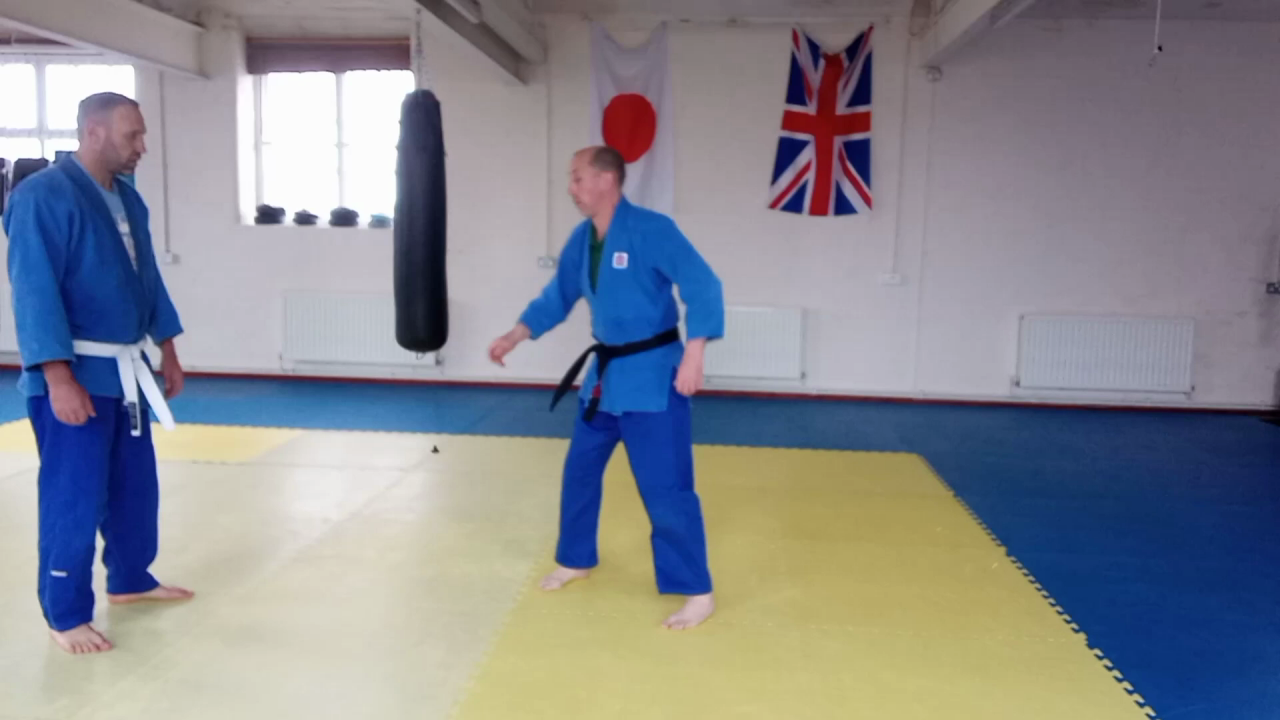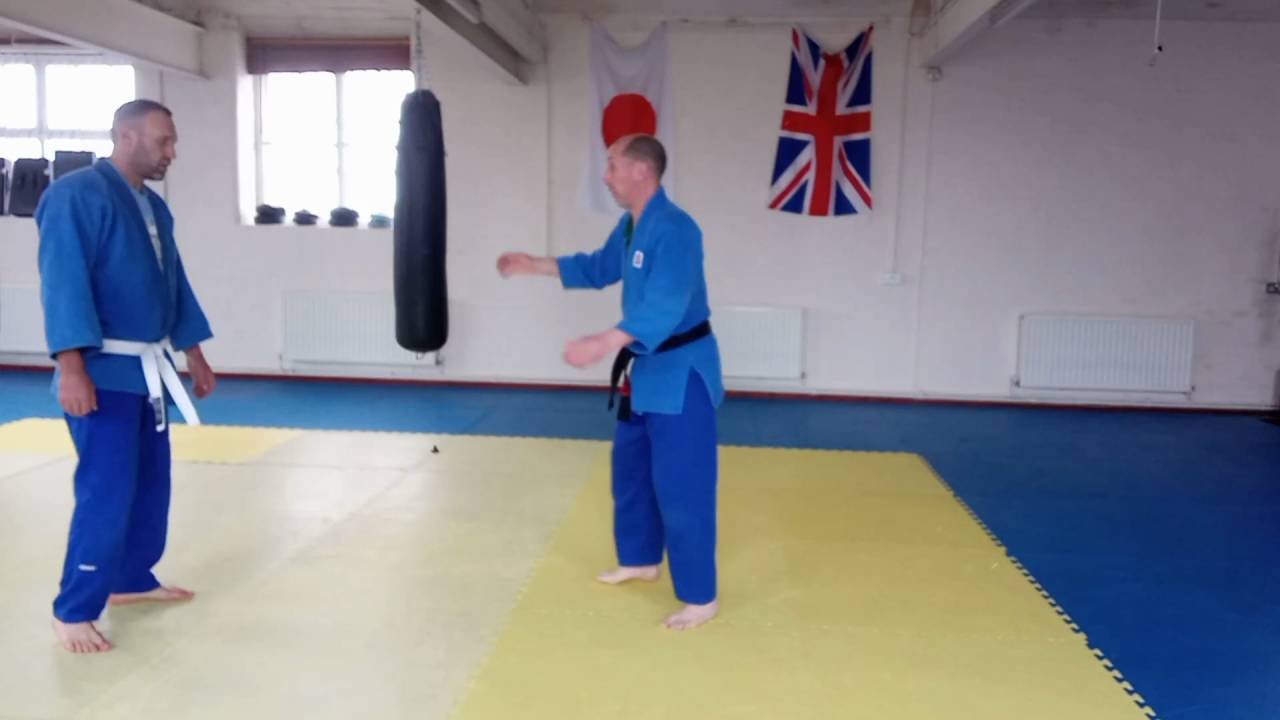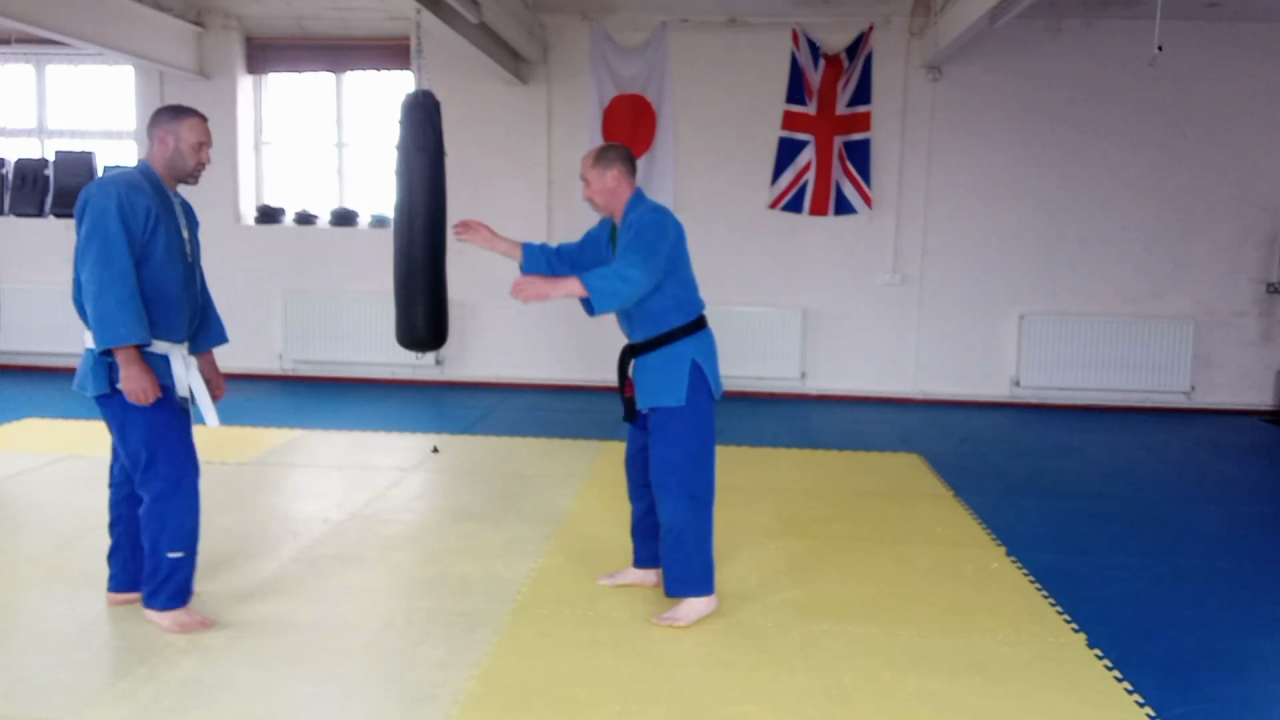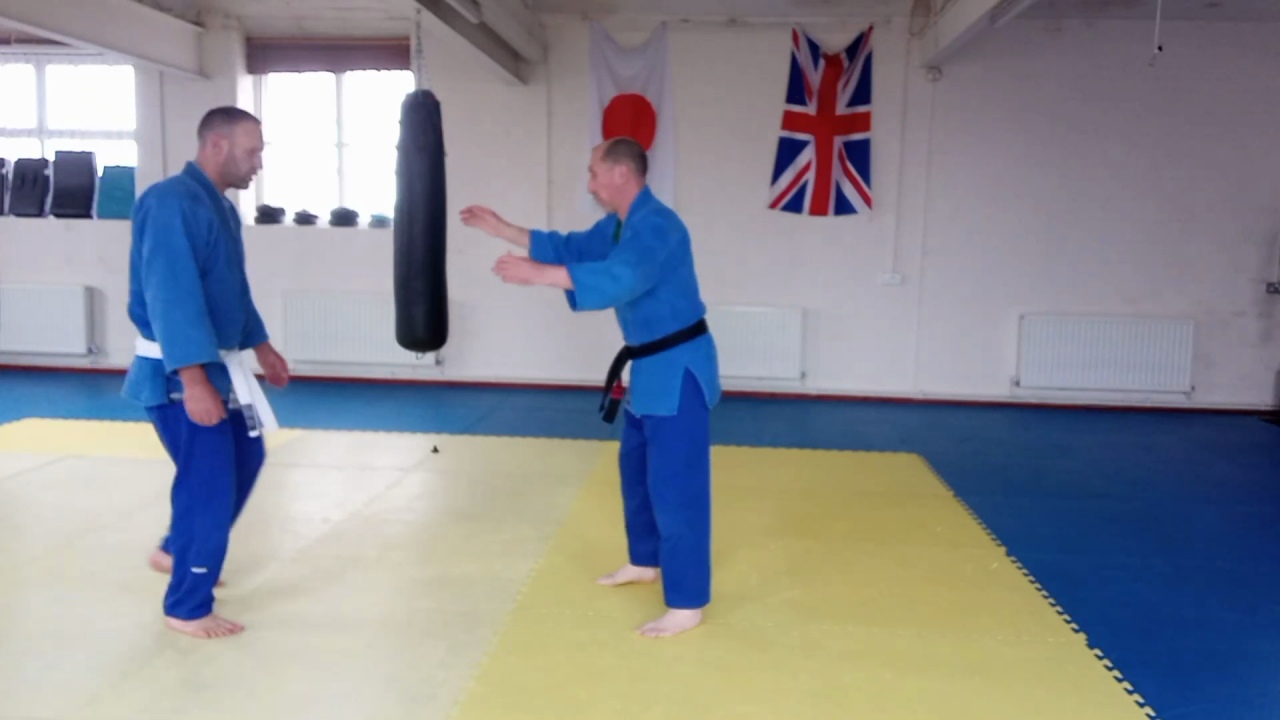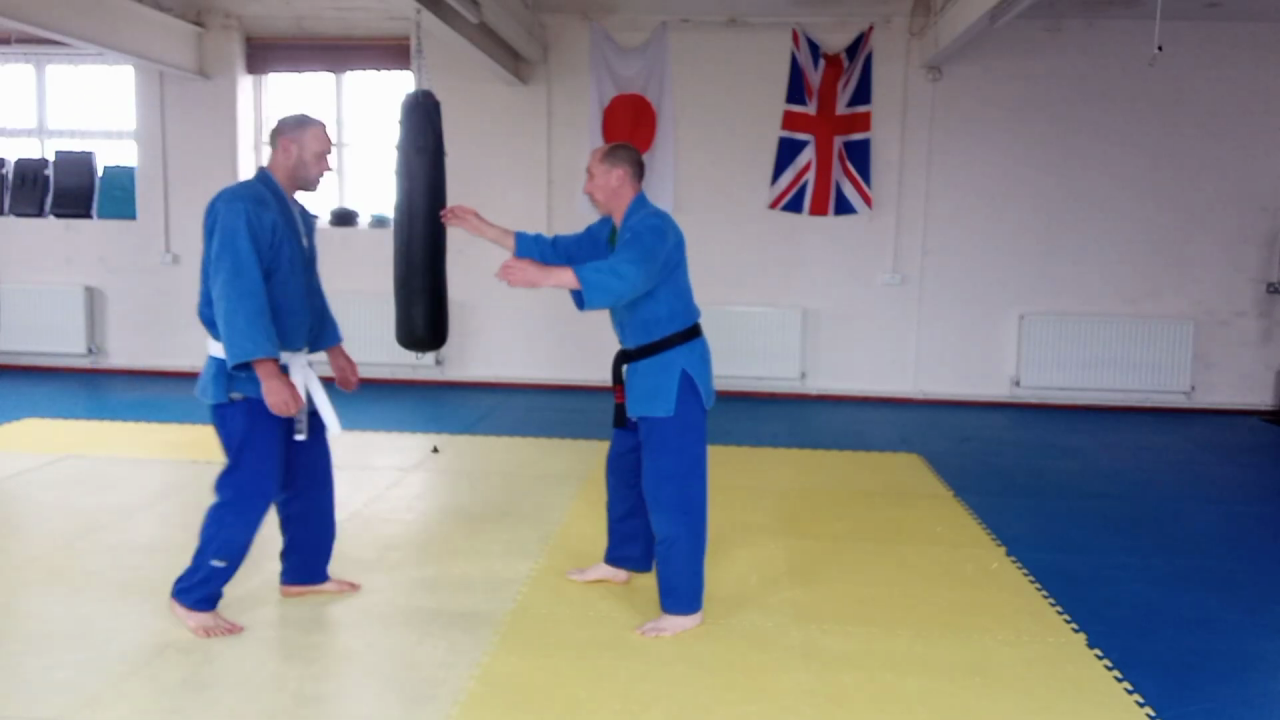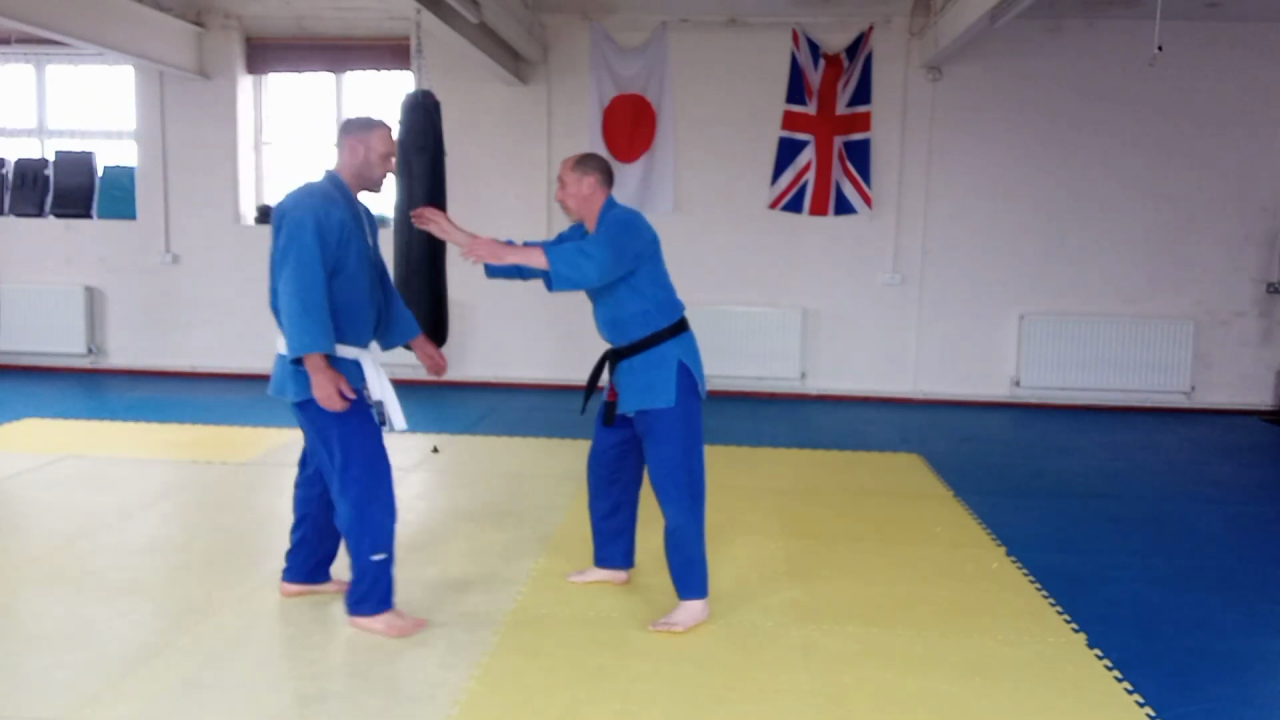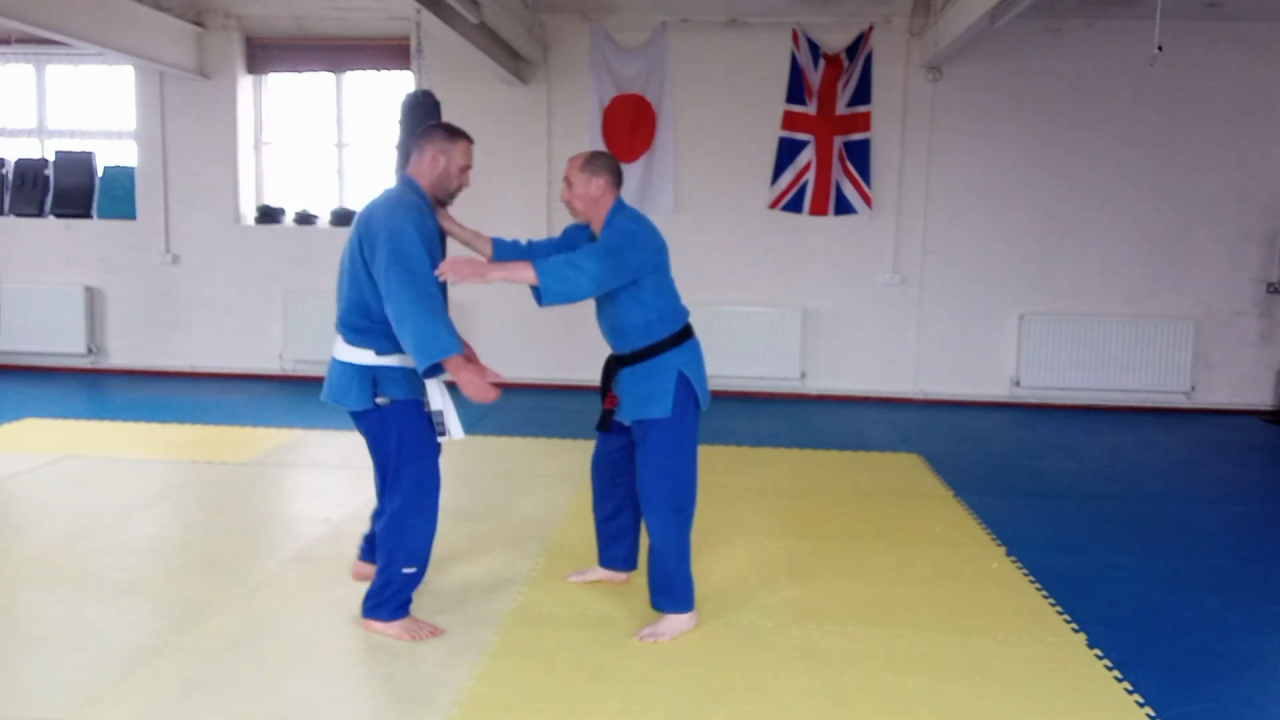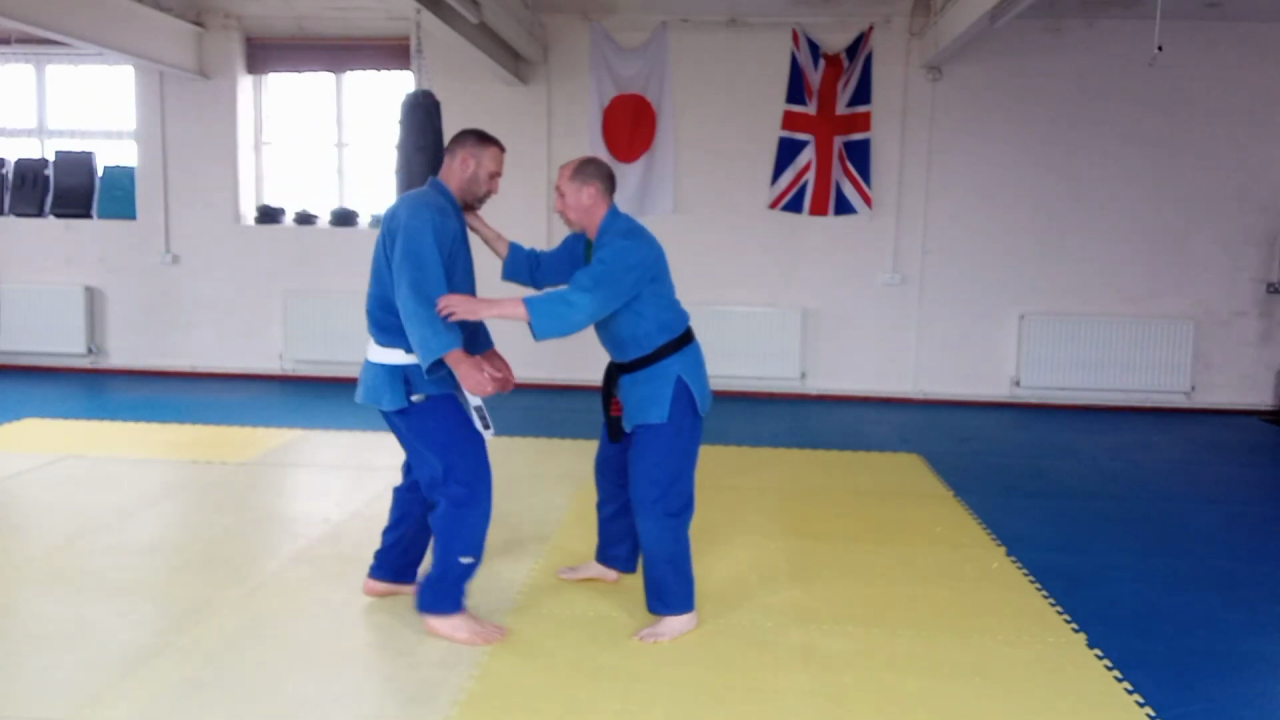
dt=0.4s
person 1, frame 1
left shoulder: (127, 198)
left elbow: (147, 278)
left wrist: (166, 350)
right wrist: (58, 377)
left hip: (123, 368)
right hip: (73, 373)
left knee: (136, 482)
right knee: (74, 495)
left ankle: (131, 580)
right ankle: (66, 615)
person 1, frame 2
left shoulder: (153, 205)
right shoulder: (76, 195)
left elbow: (173, 284)
right elbow: (63, 286)
left wrist: (194, 353)
right wrist: (71, 367)
left hip: (146, 366)
right hip: (99, 369)
left knee: (149, 482)
right knee: (108, 490)
left ankle: (132, 580)
right ankle: (73, 611)
person 1, frame 3
left shoulder: (179, 208)
right shoulder: (116, 195)
left elbow: (193, 288)
right elbow: (107, 284)
left wrist: (206, 358)
right wrist: (130, 362)
left hip: (163, 362)
right hip: (128, 366)
left knee: (138, 475)
right knee: (171, 475)
left ankle: (128, 579)
right ankle: (167, 596)
person 1, frame 4
left shoulder: (219, 206)
right shoulder: (172, 204)
right elbow: (173, 298)
left wrist: (261, 346)
right wrist: (194, 380)
left hip: (214, 365)
right hip: (179, 373)
left knee: (243, 461)
right knee: (208, 485)
left ankle: (178, 550)
right ankle: (186, 606)
person 1, frame 5
left shoulder: (297, 215)
right shoulder: (240, 207)
right elbow: (238, 298)
left wrist: (333, 350)
right wrist: (268, 373)
left hip: (287, 368)
right hip: (247, 375)
left knee: (310, 472)
right knee: (250, 486)
left ankle: (306, 573)
right ankle: (194, 598)
person 1, frame 6
left shoulder: (355, 213)
right shoulder: (309, 206)
left elbow: (379, 288)
right elbow: (299, 292)
left wrist: (418, 341)
right wrist: (318, 367)
left hip: (344, 363)
right hip: (319, 368)
left knee: (325, 471)
right knee: (364, 479)
left ankle: (303, 573)
right ankle: (370, 604)
person 1, frame 7
left shoulder: (406, 210)
right shoulder: (399, 215)
right elbow: (409, 302)
left wrist: (457, 349)
right wrist: (460, 368)
left hip: (381, 369)
right hip: (377, 374)
left knee: (408, 473)
right knee: (414, 485)
left ankle: (376, 557)
right ankle: (384, 610)
person 1, frame 8
left shoulder: (441, 215)
right shoulder: (421, 212)
left elbow: (456, 300)
right elbow: (418, 299)
left wrist: (486, 351)
right wrist: (462, 362)
left hip: (410, 370)
right hip: (408, 374)
left knee: (427, 477)
right knee: (466, 479)
left ankle: (390, 572)
right ankle: (444, 605)
person 2, frame 1
left shoulder: (652, 230)
right shoulder: (582, 239)
left elbow: (704, 289)
right elbow: (558, 296)
left wrist: (693, 355)
right wrist: (514, 335)
left hip: (654, 371)
right hip: (607, 370)
left knee: (664, 484)
right knee: (580, 468)
left ankle: (697, 592)
right ankle: (574, 560)
person 2, frame 2
left shoulder: (674, 229)
right shoulder: (631, 227)
left elbow: (665, 306)
right elbow: (599, 268)
left wrist: (603, 343)
right wrist: (535, 266)
left hip: (682, 369)
right hip: (651, 367)
left knee: (681, 483)
right knee: (632, 467)
left ankle: (701, 596)
right ankle: (639, 560)
person 2, frame 3
left shoulder: (653, 222)
right shoulder: (611, 230)
left elbow: (628, 280)
right elbow: (564, 257)
left wrist: (552, 289)
right wrist: (495, 242)
left hip: (682, 364)
right hip: (652, 363)
left knee: (678, 479)
right knee: (643, 470)
left ankle: (696, 592)
right ankle: (649, 565)
person 2, frame 4
left shoulder: (655, 225)
right shoulder: (618, 224)
left elbow: (616, 279)
right elbow: (572, 248)
left wrist: (539, 274)
right wrist: (501, 229)
left hip: (678, 368)
right hip: (653, 365)
left knee: (675, 484)
right knee: (637, 468)
left ankle: (686, 604)
right ankle: (645, 560)
person 2, frame 5
left shoulder: (652, 227)
right shoulder: (610, 229)
left elbow: (623, 278)
right elbow: (556, 249)
left wrist: (546, 278)
right wrist: (485, 229)
left hip: (673, 372)
right hip: (645, 369)
left knee: (671, 488)
right knee: (625, 470)
left ankle: (683, 607)
right ankle: (622, 561)
person 2, frame 6
left shoulder: (625, 225)
right shoulder: (583, 233)
left elbow: (591, 263)
right elbow: (537, 255)
left wrist: (510, 254)
right wrist: (453, 233)
left hip: (666, 365)
right hip: (630, 367)
left knee: (674, 481)
right knee: (608, 467)
left ankle: (694, 598)
right ankle: (613, 563)
person 2, frame 7
left shoulder: (632, 233)
right shoulder: (587, 233)
left elbow: (578, 274)
right elbow: (530, 254)
left wrist: (488, 271)
right wrist: (455, 230)
left hip: (667, 373)
right hip: (632, 371)
left knee: (662, 490)
right knee: (611, 471)
left ankle: (679, 608)
right ankle: (615, 563)
person 2, frame 8
left shoulder: (627, 246)
right shoulder: (587, 242)
left elbow: (576, 306)
right elbow: (537, 268)
left wrist: (488, 308)
right wrist: (478, 226)
left hip: (668, 379)
right hip: (635, 376)
left knee: (656, 493)
right knee: (614, 473)
left ankle: (678, 610)
right ankle: (613, 561)
